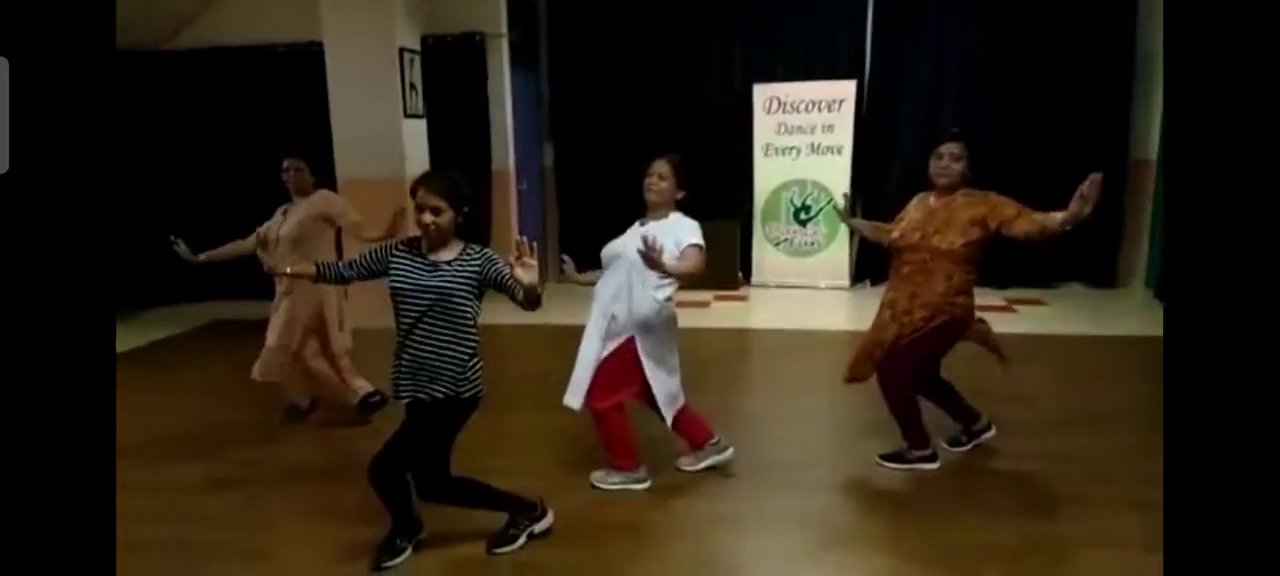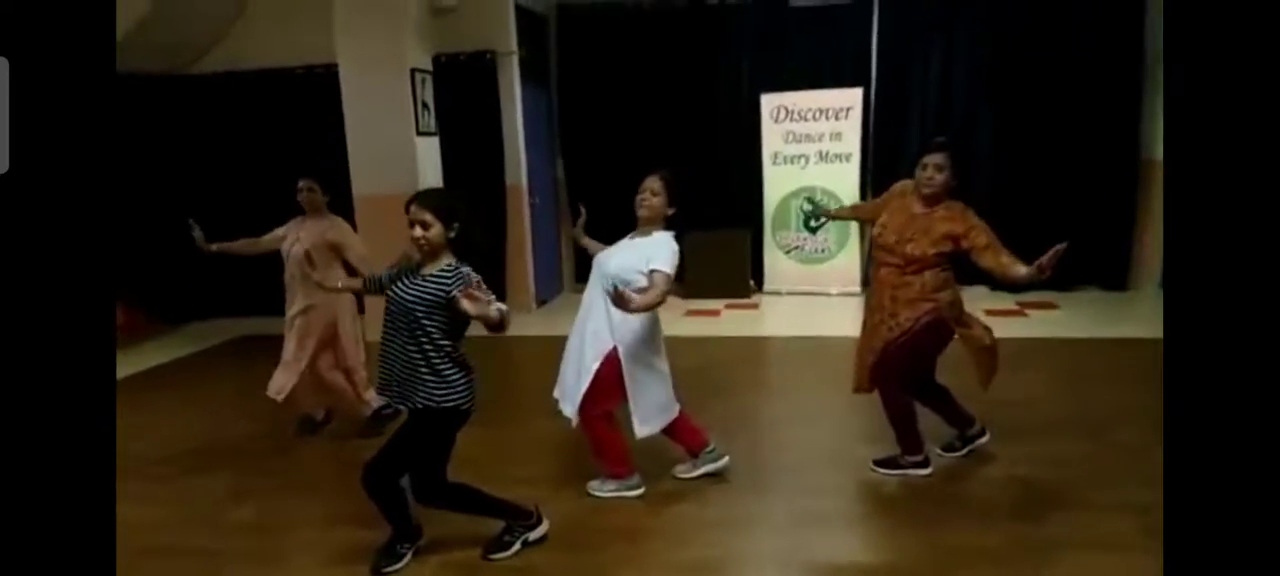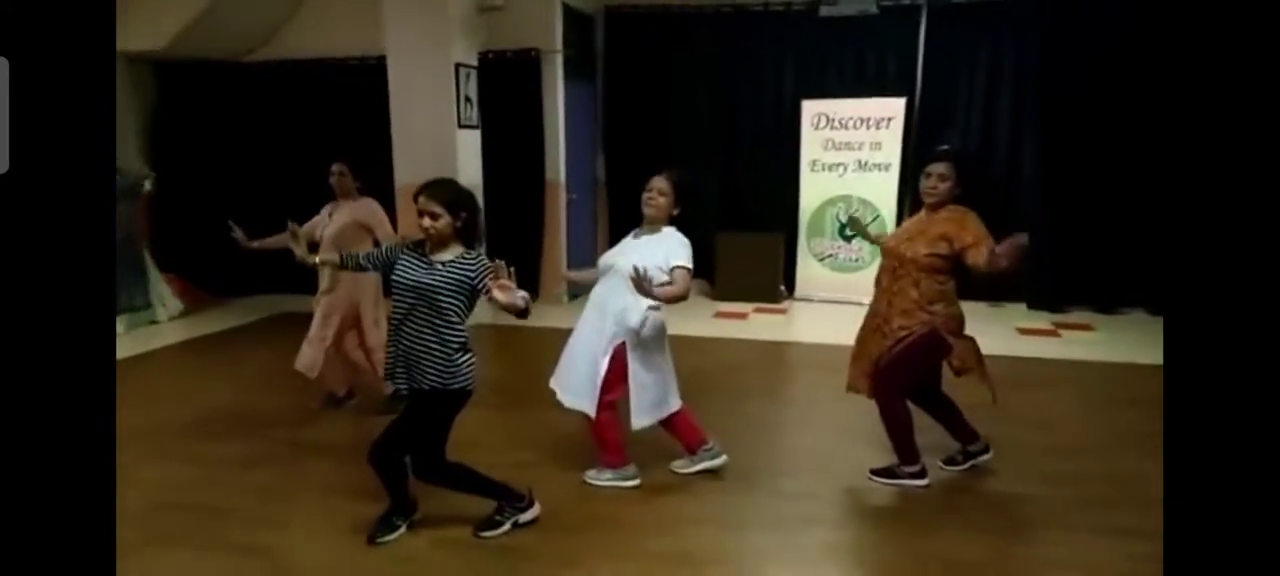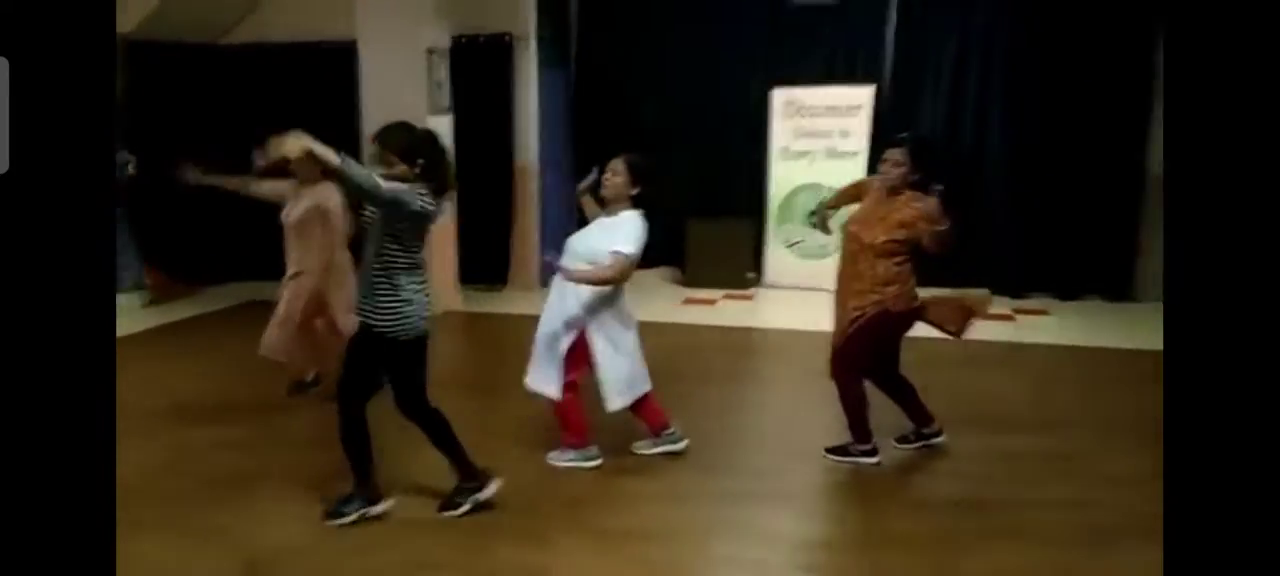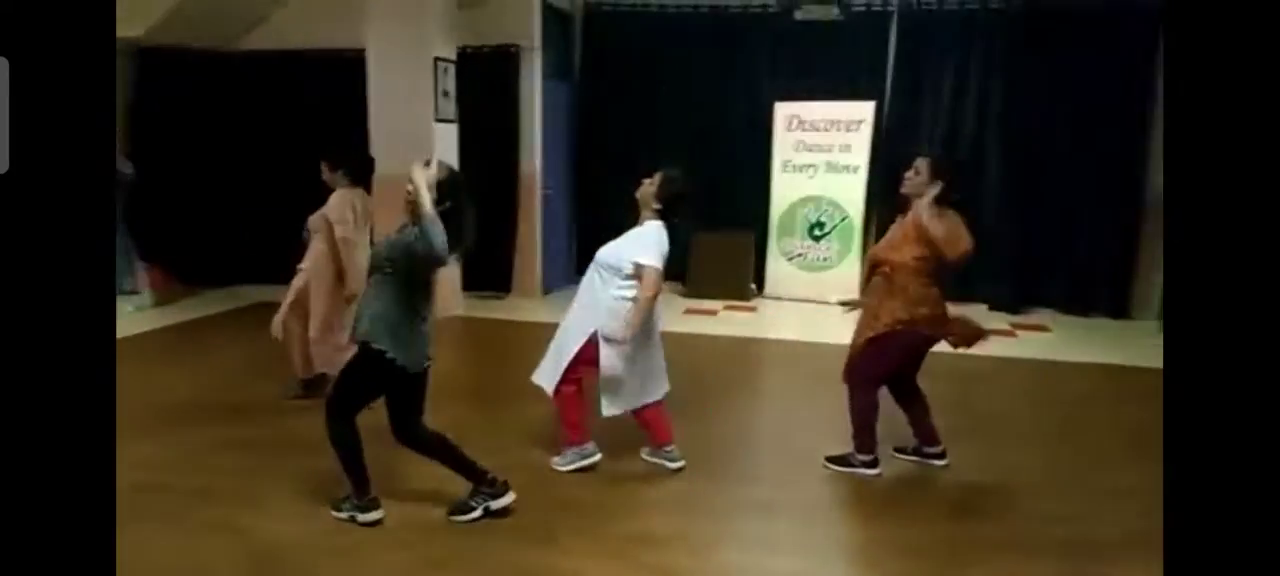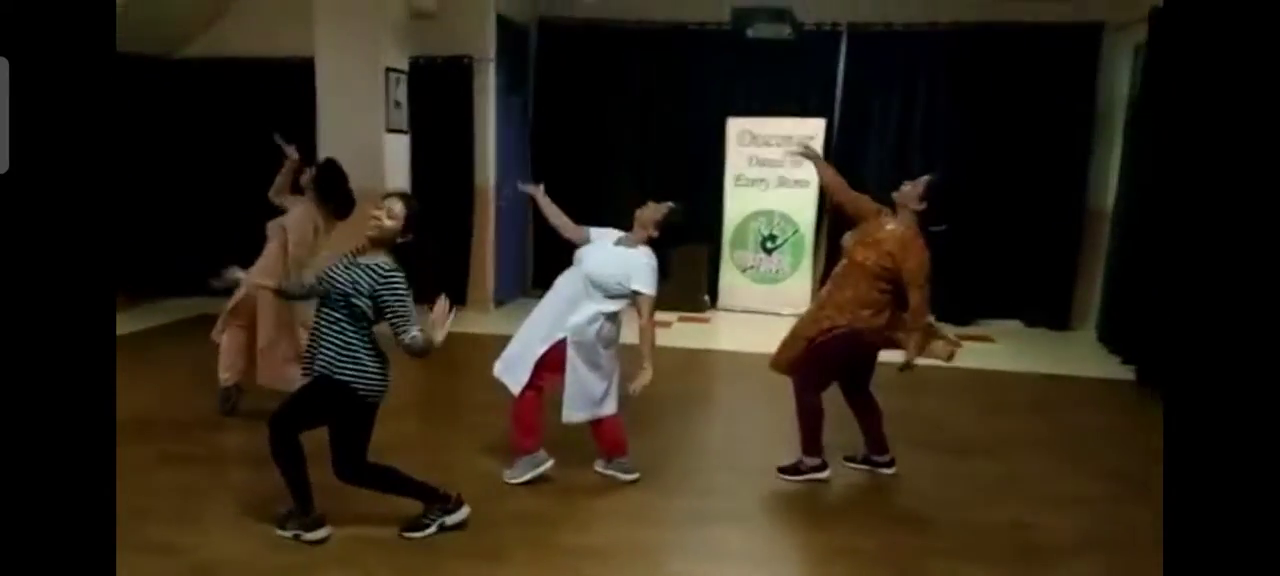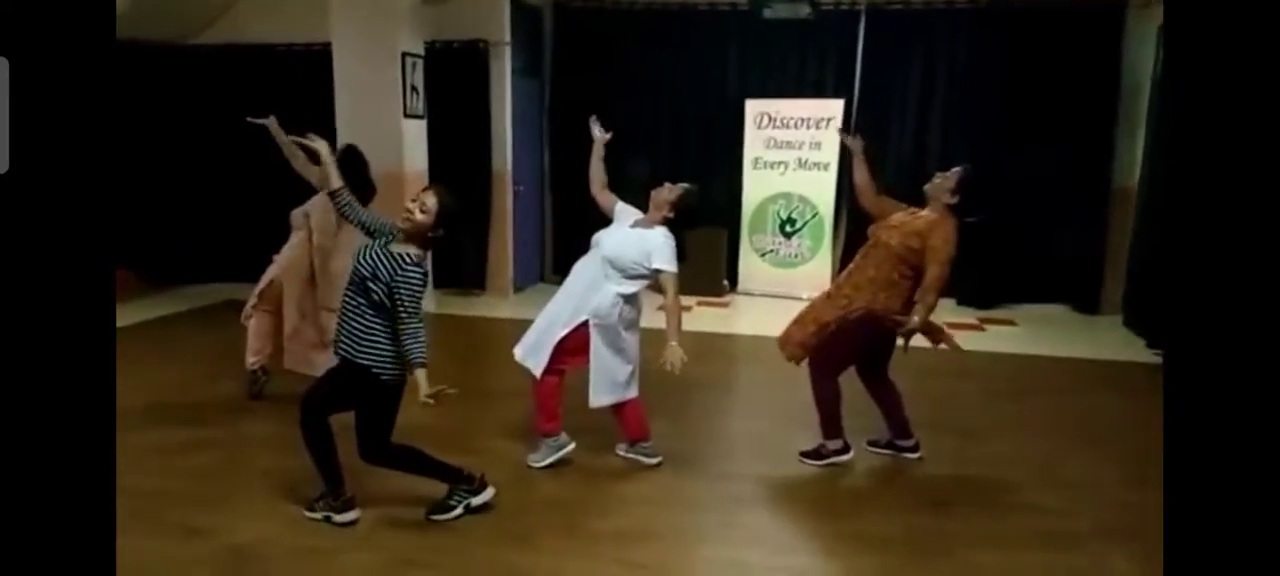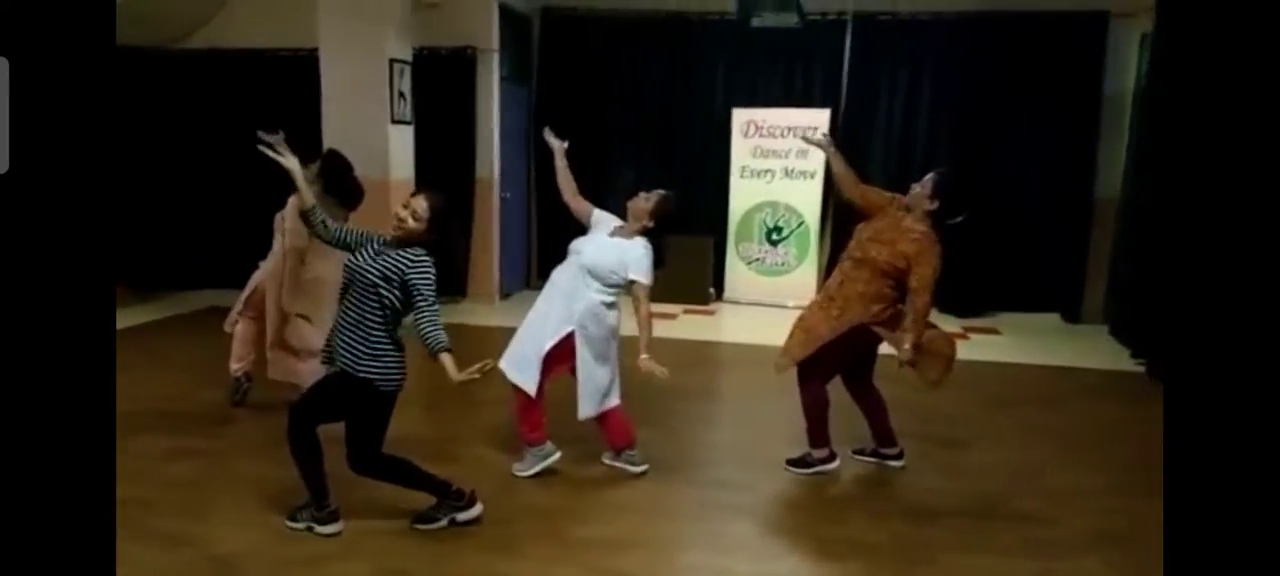
dt=0.5s
person 1, frame 1
left shoulder: (479, 260)
right shoulder: (397, 253)
left elbow: (529, 302)
right elbow: (343, 271)
left wrist: (529, 284)
right wrist: (284, 271)
left hip: (455, 387)
right hip: (418, 385)
left knee: (386, 467)
right knee: (431, 482)
left ankle: (405, 529)
right ankle: (526, 510)
person 1, frame 2
left shoulder: (457, 276)
right shoulder: (411, 270)
left elbow: (500, 321)
right elbow: (379, 282)
left wrist: (481, 311)
right wrist: (334, 284)
left hip: (444, 399)
right hip: (421, 397)
left knee: (377, 474)
right knee: (430, 487)
left ankle: (405, 535)
right ankle: (523, 518)
person 1, frame 3
left shoulder: (473, 264)
right shoulder: (406, 253)
left elbow: (521, 305)
right elbow: (362, 260)
left wrist: (510, 299)
right wrist: (313, 258)
left hip: (447, 381)
right hip: (418, 377)
left knee: (384, 451)
right knee: (428, 463)
left ankle: (401, 508)
right ankle: (515, 501)
person 1, frame 4
left shoulder: (407, 199)
right shoulder: (422, 196)
left elbow: (367, 182)
left wrist: (311, 147)
left hip: (388, 320)
right hip: (410, 319)
left knee: (350, 401)
right knee: (414, 404)
left ankle: (367, 492)
right ankle: (474, 478)
person 1, frame 5
left shoulder: (418, 239)
right shoulder: (410, 235)
left elbow: (435, 244)
left wrist: (423, 188)
left hip: (388, 347)
right hip: (402, 347)
left knee: (338, 410)
right knee: (410, 431)
left ankle: (362, 499)
right ankle: (489, 486)
person 1, frame 6
left shoulder: (389, 276)
right shoulder: (352, 259)
left elbow: (405, 331)
right elbow: (311, 288)
left wrist: (428, 340)
right wrist: (258, 282)
left hip: (352, 377)
right hip: (341, 374)
left knee: (282, 424)
right knee: (352, 467)
left ankle: (306, 517)
right ankle: (443, 503)
person 1, frame 7
left shoulder: (409, 266)
right shoulder: (390, 235)
left elbow: (411, 323)
right elbow: (349, 210)
left wrist: (421, 379)
right wrist: (326, 158)
left hip: (375, 363)
right hip: (369, 359)
left knee: (313, 407)
right knee: (377, 448)
left ankle: (337, 498)
right ankle: (466, 483)
person 1, frame 8
left shoulder: (417, 262)
right shoulder: (373, 243)
left elbow: (427, 318)
right elbow: (322, 228)
left wrist: (451, 369)
right wrist: (297, 173)
left hip: (370, 373)
right hip: (358, 368)
left knee: (301, 416)
right knee: (366, 458)
left ankle: (321, 510)
right ankle: (455, 498)
person 2, frame 1
left shoulder: (981, 204)
right shoulder: (919, 202)
left elbow: (1029, 222)
right elbow: (892, 235)
left wrist: (1070, 216)
right wrist: (853, 222)
left hip: (942, 314)
right hip: (905, 309)
left knee: (892, 371)
right knee: (921, 376)
left ankle: (920, 451)
right ankle: (977, 424)
person 2, frame 2
left shoulder: (959, 218)
right shoulder: (902, 192)
left elbow: (992, 253)
right elbow: (872, 209)
left wrist: (1027, 273)
right wrist: (833, 213)
left hip: (929, 312)
right hip: (892, 311)
left knee: (887, 375)
right knee: (916, 379)
left ankle: (914, 458)
right ankle: (971, 430)
person 2, frame 3
left shoulder: (960, 220)
right shoulder: (924, 215)
left elbow: (979, 252)
left wrist: (994, 259)
right wrist: (869, 236)
left hip: (929, 325)
right hip: (903, 321)
left knee: (886, 385)
right knee: (923, 390)
left ankle: (911, 468)
right ankle: (975, 446)
person 2, frame 4
left shoulder: (915, 208)
right shoulder: (874, 188)
left elbow: (934, 244)
right elbow: (852, 190)
left wrist: (934, 223)
right wrist: (825, 209)
left hip: (884, 306)
right hip: (863, 303)
left knee: (845, 367)
right knee: (883, 371)
left ankle: (863, 446)
right ankle: (928, 428)
person 2, frame 5
left shoulder: (941, 220)
right shoulder: (904, 221)
left elbow: (960, 248)
right elbow: (879, 262)
left wrist: (928, 215)
right wrist: (865, 296)
left hip: (912, 323)
right hip: (891, 318)
left knee: (860, 376)
right knee: (901, 382)
left ankle: (864, 456)
right ankle: (931, 447)
person 2, frame 6
left shoulder: (910, 242)
right shoulder: (879, 219)
left elbow: (918, 296)
right elbow: (842, 194)
left wrist: (914, 344)
right wrist: (816, 160)
left hip: (855, 327)
right hip: (849, 322)
left knee: (806, 381)
right knee: (855, 389)
left ankle: (813, 462)
right ankle: (880, 456)
person 2, frame 7
left shoulder: (941, 225)
right shoulder: (909, 215)
left elbow: (937, 273)
right elbow: (869, 199)
left wrist: (920, 315)
right wrist: (858, 155)
left hip: (875, 311)
right hip: (869, 307)
left knee: (821, 364)
right knee: (873, 374)
left ankle: (834, 445)
right ankle: (904, 440)
person 2, frame 8
left shoulder: (923, 243)
right shoulder: (892, 210)
left elbow: (920, 295)
right elbow: (853, 189)
left wrist: (909, 343)
right wrist: (829, 150)
left hip: (861, 320)
right hip: (850, 314)
left knee: (811, 374)
right knee: (858, 382)
left ankle: (821, 454)
right ankle: (888, 449)
person 3, frame 1
left shoulder: (684, 226)
right shoulder: (638, 226)
left elbow: (694, 265)
left wrist: (663, 266)
right wrist: (582, 277)
left hip: (640, 329)
right hip: (617, 325)
left knee: (601, 397)
right knee: (656, 394)
left ankle: (628, 469)
right ankle: (709, 444)
person 3, frame 2
left shoulder: (664, 245)
right shoulder: (634, 238)
left elbow: (658, 292)
left wrist: (629, 305)
right wrist: (581, 238)
left hip: (623, 341)
right hip: (604, 335)
left knee: (591, 408)
right knee: (654, 403)
left ankle: (622, 477)
right ankle: (705, 453)
person 3, frame 3
left shoulder: (675, 242)
right shoulder: (633, 237)
left elbow: (682, 289)
right elbow: (612, 275)
left wrist: (651, 292)
right wrist: (571, 276)
left hip: (630, 335)
right hip: (607, 330)
left knee: (598, 398)
right knee: (657, 397)
left ankle: (618, 467)
right ankle: (703, 450)
person 3, frame 4
left shoulder: (631, 225)
right shoulder: (609, 217)
left elbow: (615, 272)
left wrist: (572, 274)
right wrist: (584, 194)
left hip: (591, 317)
right hip: (580, 314)
left knee: (561, 380)
right knee: (623, 379)
left ankle: (580, 447)
right ankle: (665, 433)
person 3, frame 5
left shoulder: (650, 236)
right shoulder: (647, 231)
left elbow: (651, 288)
left wrist: (630, 330)
left hip: (610, 324)
right hip: (614, 321)
left knee: (565, 378)
right knee: (639, 385)
left ankle: (579, 446)
right ankle: (665, 448)
person 3, frame 6
left shoulder: (644, 262)
right shoulder: (612, 237)
left elbow: (646, 318)
right elbow: (568, 229)
left wrist: (646, 367)
right wrist: (539, 196)
left hip: (578, 333)
right hip: (560, 322)
left knee: (525, 382)
right knee: (596, 397)
left ankle: (530, 455)
right ankle: (617, 459)
person 3, frame 7
left shoulder: (660, 241)
right shoulder: (629, 217)
left elbow: (671, 295)
right elbow: (598, 190)
left wrist: (673, 343)
right wrist: (598, 145)
left hip: (597, 317)
right hip: (583, 308)
left knee: (545, 364)
right knee: (617, 379)
left ankle: (552, 438)
right ankle: (640, 443)
person 3, frame 8
left shoulder: (639, 250)
right shoulder: (607, 225)
left elbow: (642, 303)
right elbow: (572, 198)
left wrist: (644, 353)
right wrist: (559, 154)
left hip: (579, 325)
right hip: (563, 317)
left knee: (525, 375)
right knee: (599, 389)
left ankle: (538, 447)
right ankle: (626, 452)
person 4, frame 1
left shoulder: (323, 200)
right shoulder: (282, 213)
left elbow: (361, 230)
right elbow: (248, 244)
left wrist: (386, 235)
right wrist: (199, 257)
left hip: (313, 287)
right hip: (291, 290)
left knee: (281, 348)
right knee: (308, 349)
left ankle: (302, 400)
right ankle: (363, 395)
person 4, frame 2
left shoulder: (334, 226)
right shoulder: (295, 225)
left elbow: (360, 260)
right elbow: (259, 244)
right wrist: (212, 247)
left hip: (325, 304)
right hip: (303, 306)
left knee: (297, 364)
right knee: (324, 363)
left ankle: (316, 412)
right ankle: (374, 408)
person 4, frame 3
left shoulder: (366, 206)
right shoulder: (328, 211)
left elbow: (390, 241)
right elbow: (298, 235)
right wrist: (253, 244)
left hip: (355, 285)
right hip: (334, 286)
left knee: (323, 340)
right knee: (348, 342)
left ankle: (341, 389)
person 4, frame 4
left shoulder: (326, 190)
right shoulder: (291, 189)
left elbow: (341, 215)
right elbow: (250, 187)
right wrist: (205, 179)
left hip: (321, 271)
right hip: (302, 270)
person 4, frame 5
left shoulder: (341, 198)
right shoulder: (360, 197)
left elbow: (346, 241)
left wrist: (351, 284)
right wrist: (322, 242)
left hip: (327, 273)
left knee: (294, 319)
right knee: (339, 329)
left ankle: (309, 379)
person 4, frame 6
left shoulder: (303, 214)
right shoulder: (316, 210)
left elbow: (296, 262)
right elbow: (276, 196)
right wrist: (291, 162)
left hip: (272, 284)
left knee: (236, 326)
right knee: (293, 345)
left ankle: (229, 387)
person 4, frame 7
left shoulder: (324, 203)
left elbow: (322, 250)
right elbow: (298, 161)
left wrist: (325, 296)
right wrist: (274, 129)
left hip: (299, 270)
left knee: (263, 311)
right knee: (322, 329)
left ankle: (256, 370)
person 4, frame 8
left shoulder: (299, 204)
right shoulder: (336, 206)
left elbow: (294, 252)
right elbow: (305, 183)
left wrist: (288, 294)
left hip: (290, 280)
right hip: (323, 282)
left knee: (248, 318)
right knee: (310, 337)
left ankle: (240, 376)
